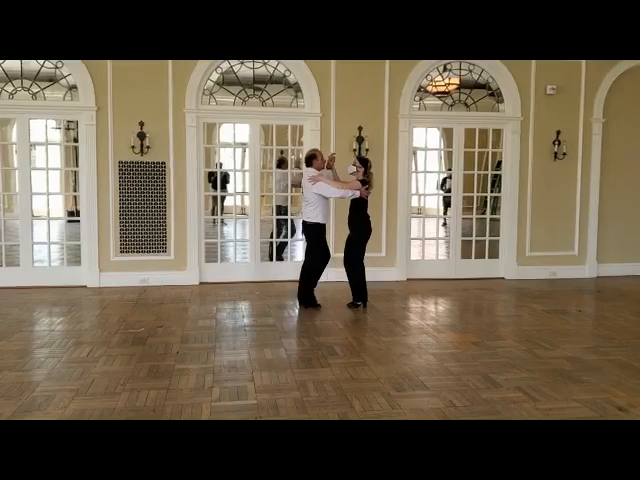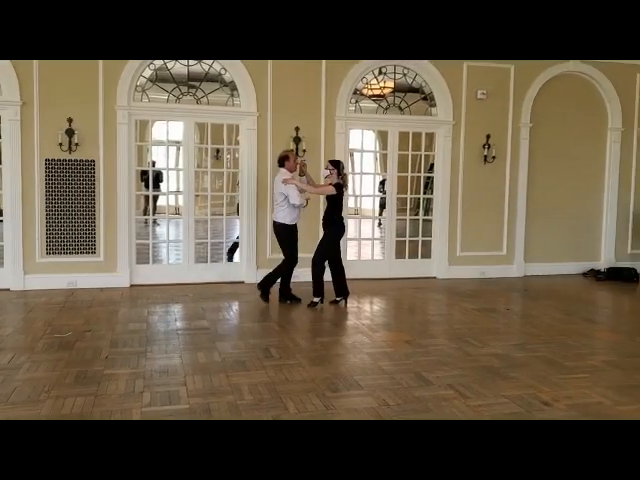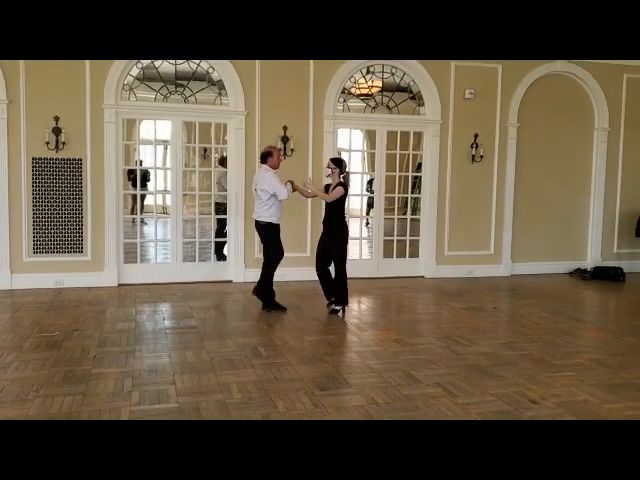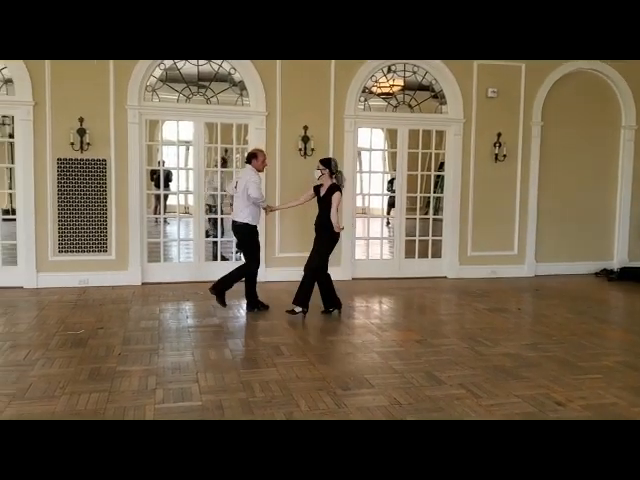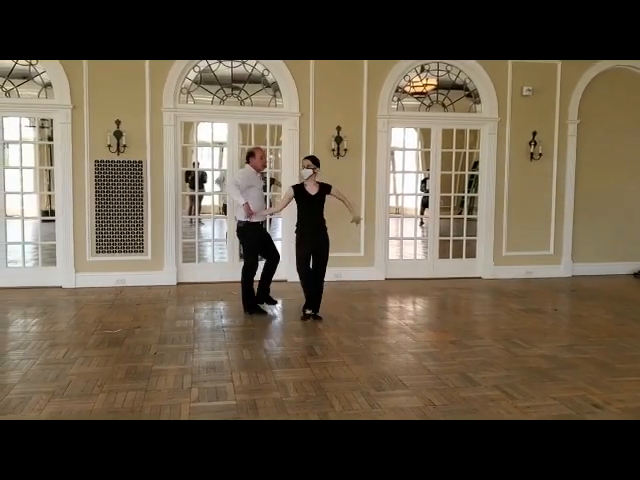
dt=1s
person 1, frame 1
left shoulder: (313, 177)
right shoulder: (313, 178)
left elbow: (330, 187)
right elbow: (336, 192)
left wrist: (330, 168)
right wrist: (358, 193)
left hip: (315, 224)
right hip: (313, 225)
left knee: (324, 257)
right knee: (312, 260)
left ankle: (306, 292)
right ankle: (304, 297)
person 1, frame 2
left shoulder: (285, 177)
right shoulder: (285, 179)
left elbow: (296, 191)
right elbow: (295, 200)
right wrist: (305, 202)
left hip: (287, 225)
right hip: (284, 225)
left knee: (290, 259)
right knee: (291, 260)
left ankle: (285, 293)
right ankle: (266, 284)
person 1, frame 3
left shoulder: (261, 174)
right shoulder: (270, 176)
right elbow: (283, 195)
left wrist: (285, 187)
right wrist: (289, 185)
left hip: (263, 222)
right hip: (268, 224)
left knee: (276, 255)
right knee: (271, 261)
left ankle: (262, 290)
right ankle: (268, 301)
person 1, frame 4
left shoulder: (243, 175)
right shoulder: (252, 176)
left elbow: (231, 189)
right elbow: (254, 194)
right wrist: (264, 204)
left hip: (241, 224)
right hip: (245, 226)
left knee: (252, 262)
right knee: (253, 263)
left ankle: (253, 301)
right ankle: (221, 286)
person 1, frame 5
left shoulder: (257, 178)
right shoulder: (246, 176)
right elbow: (232, 186)
right wrist: (244, 204)
left hip: (257, 226)
right hip: (248, 227)
left knee: (273, 257)
right knee: (250, 264)
left ankle: (262, 294)
right ankle: (250, 304)
person 2, frame 1
left shoulder: (362, 183)
right shoulder: (356, 183)
left elbow: (342, 187)
right elbow: (340, 183)
left wrist: (322, 179)
right wrist: (332, 167)
left hip: (361, 228)
right hip: (357, 228)
left knee: (355, 262)
right knee: (350, 262)
left ankle: (360, 299)
right ankle: (358, 297)
person 2, frame 2
left shoulder: (336, 187)
right shoulder: (331, 185)
left elbow: (314, 191)
right elbow: (315, 186)
left wrist: (295, 182)
right wrist: (305, 172)
left hip: (334, 228)
right hip: (333, 228)
left knee: (318, 260)
right knee: (334, 261)
left ankle: (318, 296)
right ankle: (342, 294)
person 2, frame 3
left shoulder: (342, 187)
right shoulder: (328, 187)
left elbow: (328, 198)
right elbow: (309, 195)
left wrist: (311, 187)
right wrist: (296, 187)
left hip: (339, 231)
right hip: (327, 230)
left knee: (339, 266)
right knee: (321, 264)
left ankle: (340, 303)
right ankle: (332, 295)
person 2, frame 4
left shoulder: (336, 190)
right shoulder: (318, 189)
left elbow: (333, 212)
right elbow: (298, 201)
left wrist: (336, 225)
right wrist: (276, 207)
left hip: (329, 234)
right hip: (320, 233)
left knee: (311, 268)
right knee: (320, 269)
left ankle: (301, 305)
right ankle: (333, 304)
person 2, frame 5
left shoulder: (325, 188)
right shoulder: (296, 189)
left elbow: (343, 199)
right elbow: (279, 207)
left wrist: (354, 214)
right wrist: (259, 213)
left hip: (321, 235)
right hip: (304, 235)
left knee: (319, 272)
right knee: (304, 270)
left ankle: (311, 308)
right ankle: (310, 306)
